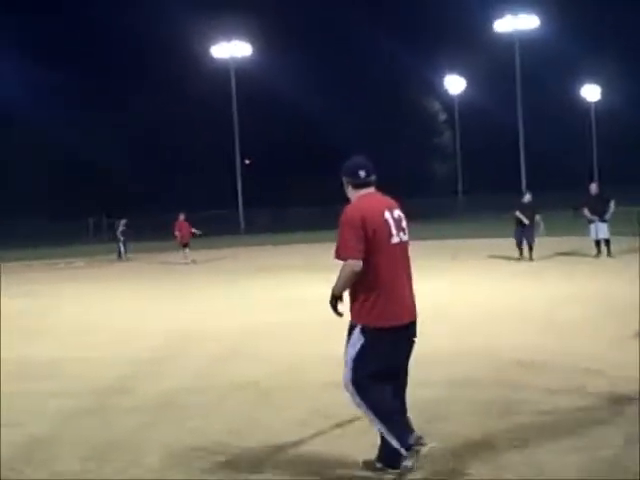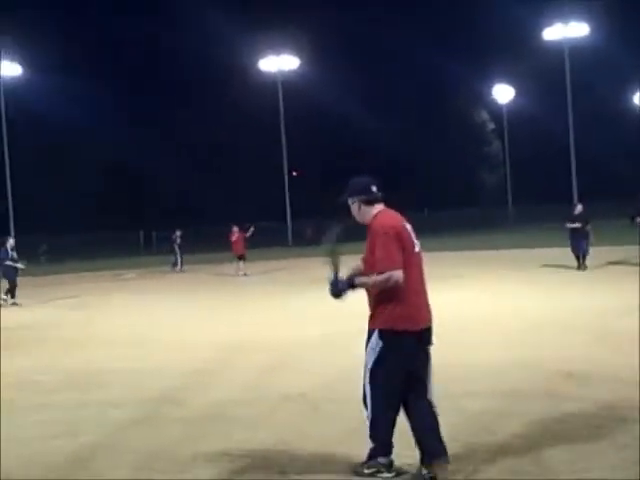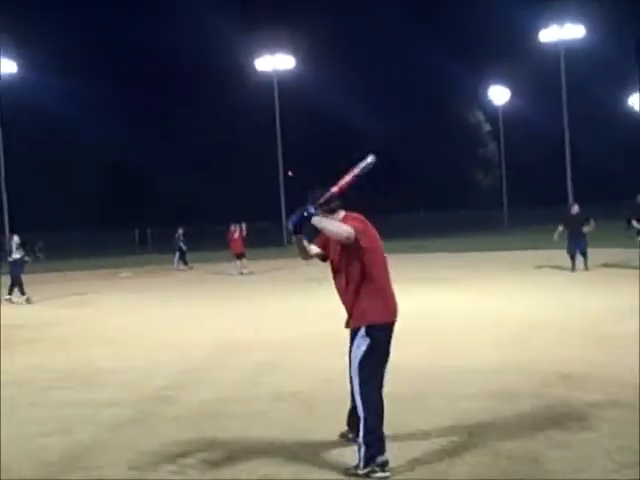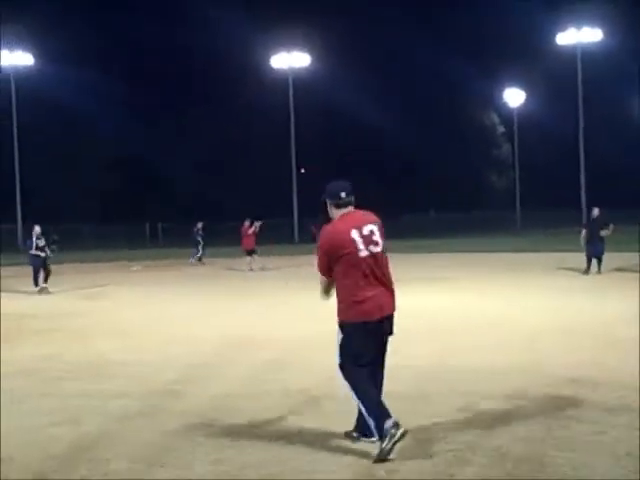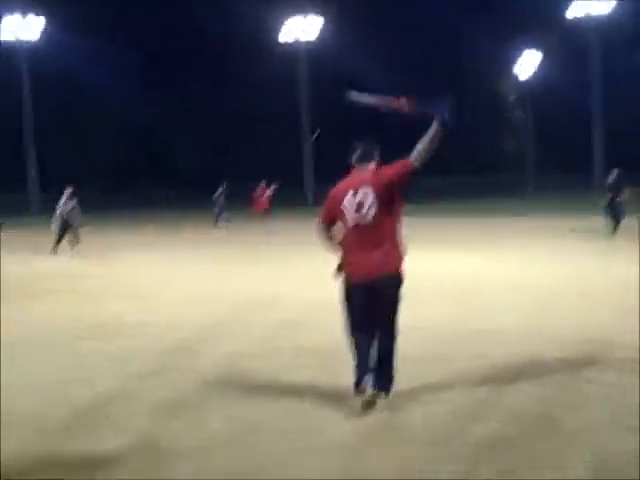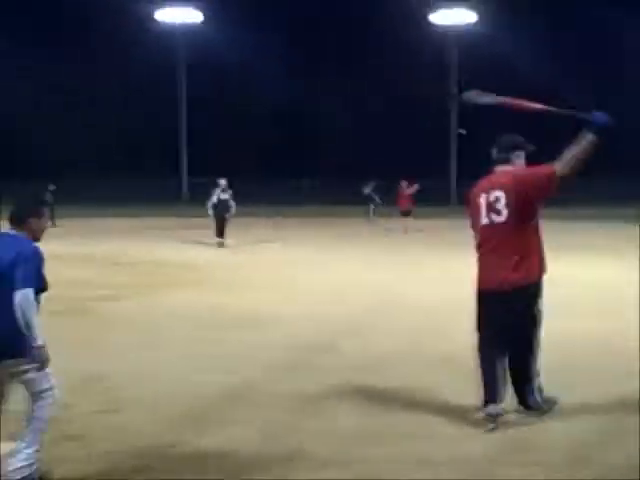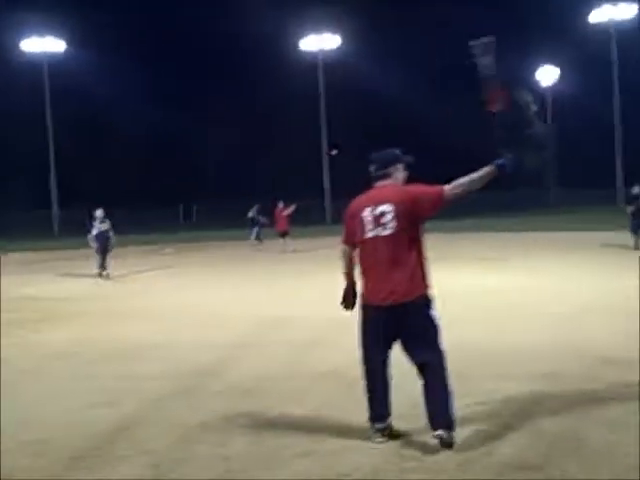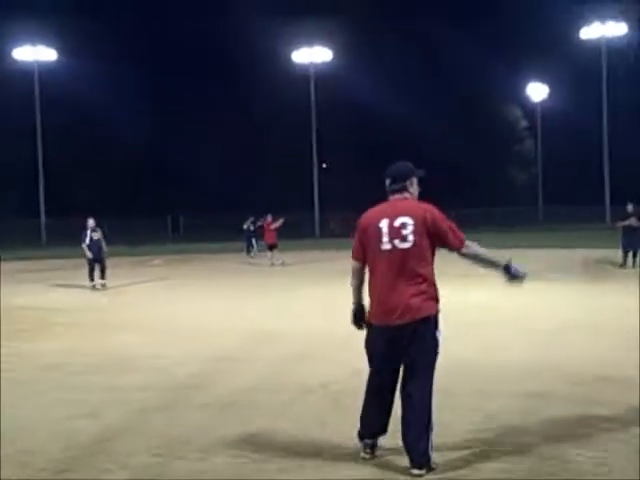
dt=0.4s
person 1, frame 1
left shoulder: (354, 212)
right shoulder: (392, 206)
left elbow: (354, 266)
left wrist: (336, 293)
left hip: (374, 315)
right hip: (405, 312)
left knee: (360, 381)
right knee: (392, 383)
left ankle: (407, 441)
right ankle: (392, 455)
person 1, frame 2
left shoulder: (382, 227)
right shoulder: (389, 222)
left elbow: (395, 276)
right elbow: (371, 267)
left wrist: (354, 282)
right wrist: (349, 278)
left hip: (393, 322)
right hip: (418, 320)
left knee: (378, 389)
right knee: (415, 391)
person 1, frame 3
left shoulder: (354, 223)
right shoulder: (335, 233)
left elbow: (344, 234)
right elbow: (310, 253)
left wrist: (312, 219)
right wrist: (299, 233)
left hip: (373, 316)
right hip: (367, 315)
left knee: (365, 383)
right knee: (363, 377)
right ankle: (358, 429)
person 1, frame 4
left shoulder: (328, 234)
right shoulder: (371, 220)
left elbow: (327, 279)
left wrist: (328, 287)
left hip: (356, 314)
right hip: (384, 309)
left knee: (354, 369)
right knee: (372, 368)
left ankle: (385, 423)
right ankle: (365, 426)
person 1, frame 5
left shoulder: (336, 193)
right shoulder: (384, 179)
left elbow: (326, 231)
right elbow: (417, 159)
right wrist: (437, 124)
left hip: (355, 275)
right hip: (387, 272)
left knee: (361, 331)
right knee: (385, 330)
left ankle: (366, 380)
right ankle: (380, 384)
person 1, frame 6
left shoulder: (478, 190)
right shoulder: (521, 181)
right elbow: (562, 168)
right wrist: (592, 132)
left hip: (487, 282)
right hip: (520, 282)
left knee: (490, 344)
right knee: (521, 344)
left ankle: (492, 406)
right ankle: (529, 400)
person 1, frame 7
left shoulder: (356, 206)
right shoulder: (408, 197)
left elbow: (348, 251)
right elbow: (453, 190)
left wrist: (349, 284)
right wrist: (496, 167)
left hip: (374, 299)
right hip: (411, 296)
left knee: (375, 362)
right knee: (429, 359)
left ankle: (379, 425)
right ankle: (442, 427)
person 1, frame 8
left shoulder: (368, 219)
right shoulder: (428, 214)
left elbow: (358, 267)
right elbow: (466, 248)
left wrist: (357, 303)
right wrist: (503, 265)
left hip: (382, 316)
right hip: (422, 314)
left knee: (380, 380)
right knee: (420, 385)
left ankle: (369, 441)
